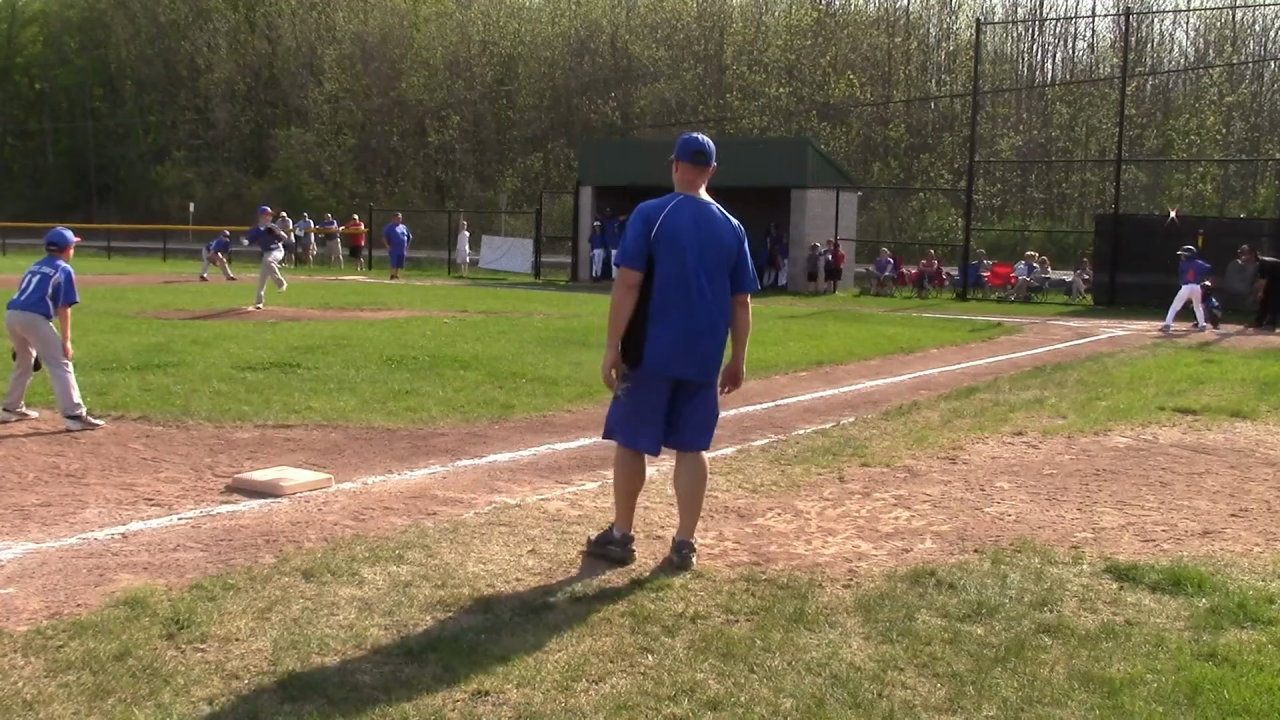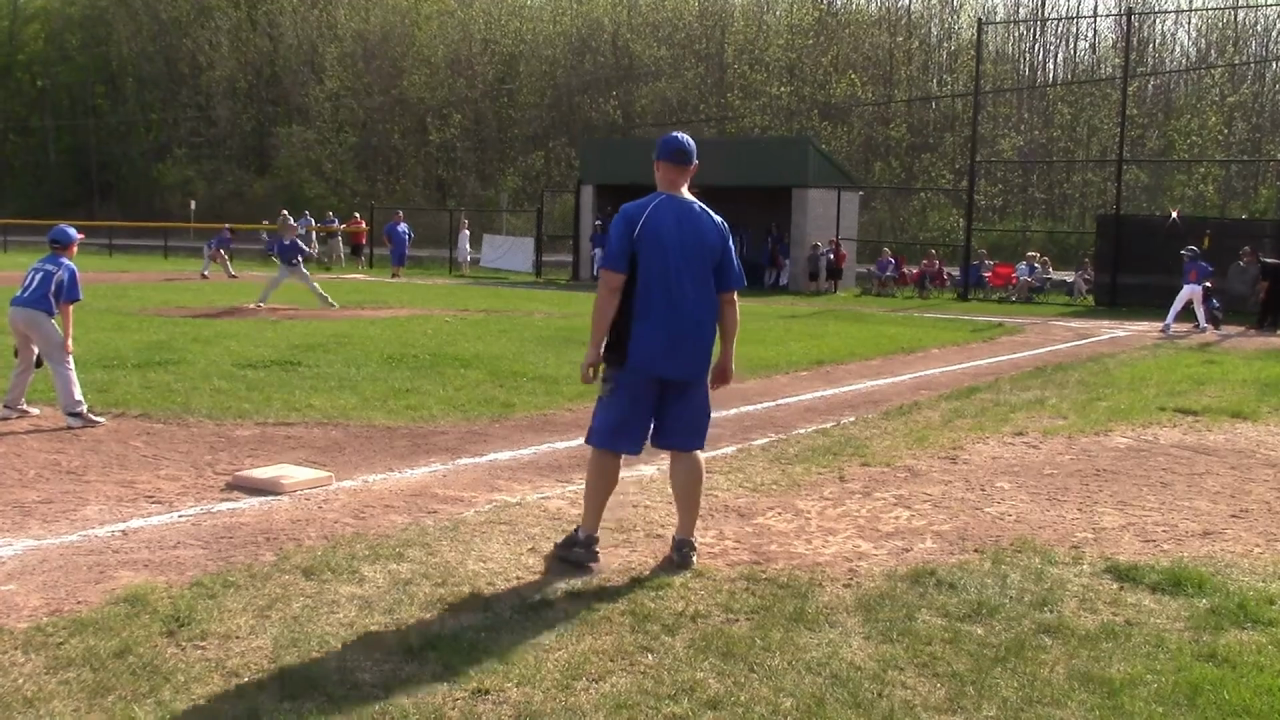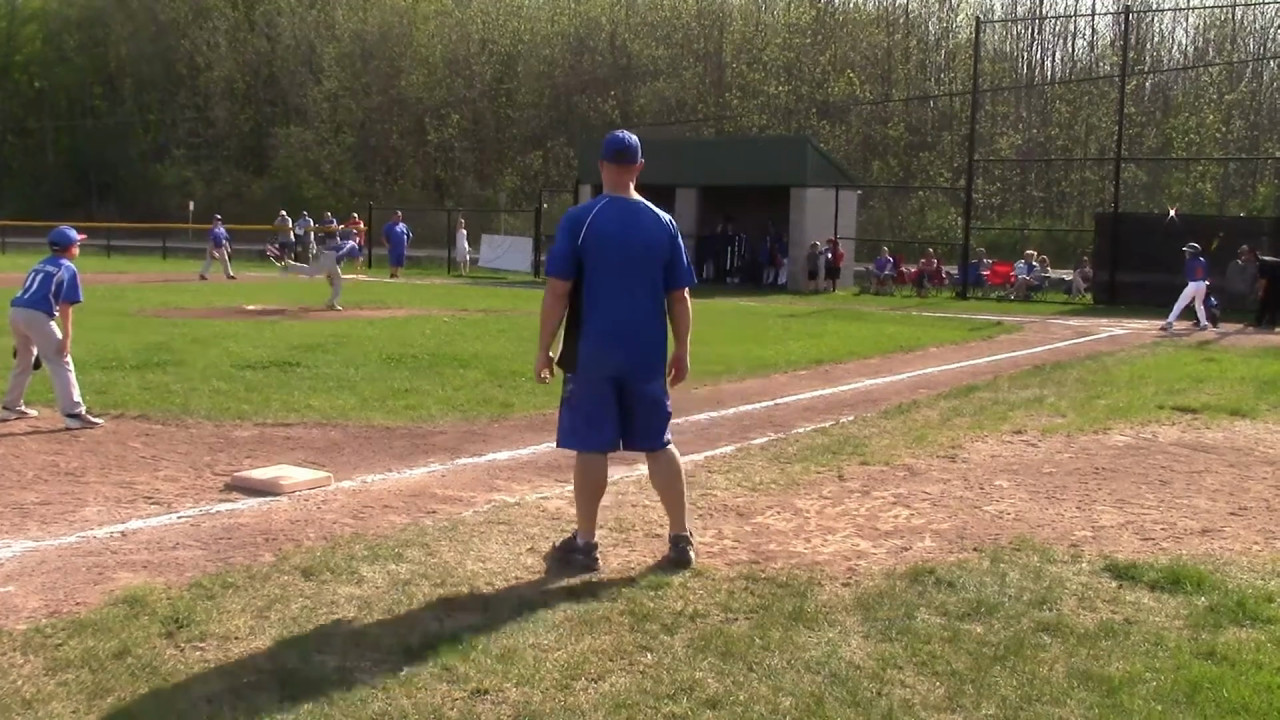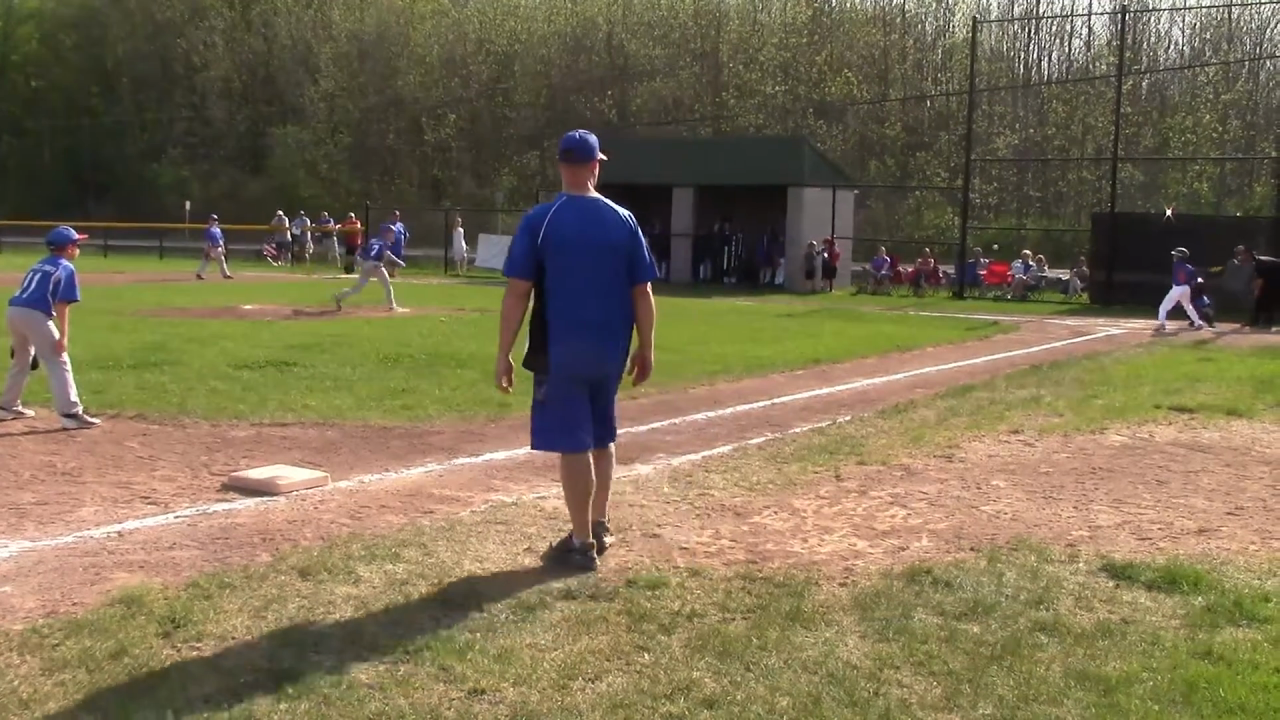
dt=0.4s
person 1, frame 1
left shoulder: (651, 214)
right shoulder: (732, 227)
left elbow: (628, 285)
right elbow: (741, 303)
left wrist: (612, 346)
right wrist: (738, 359)
left hip: (650, 354)
right hip: (704, 358)
left knee: (631, 442)
right knee: (691, 447)
left ankle: (621, 535)
right ankle: (684, 543)
person 1, frame 2
left shoulder: (634, 215)
right shoulder: (715, 225)
left elbow: (612, 286)
right elbow: (728, 299)
left wrist: (595, 347)
right wrist: (726, 355)
left hip: (635, 354)
right hip: (691, 357)
left knee: (609, 442)
right knee: (685, 447)
left ankle: (585, 537)
right ankle: (684, 542)
person 1, frame 3
left shoulder: (580, 219)
right shoulder: (663, 224)
left elbow: (558, 291)
right elbow: (679, 297)
left wrist: (544, 349)
right wrist: (681, 350)
left hip: (591, 355)
right hip: (646, 356)
left knee: (591, 447)
right knee: (658, 444)
left ankle: (584, 543)
right ankle: (680, 538)
person 1, frame 4
left shoulder: (539, 220)
right shoulder: (623, 220)
left elbow: (518, 293)
right elbow: (642, 292)
left wrist: (503, 353)
right wrist: (645, 348)
left hip: (560, 353)
right hip: (610, 352)
left knee: (572, 445)
right knee: (602, 438)
left ankle: (582, 542)
right ankle: (599, 525)
person 2, frame 1
left shoulder: (35, 267)
right shoulder: (64, 270)
right elbow: (63, 308)
right wrist: (66, 340)
left hip: (12, 315)
right hip: (33, 318)
left knee: (24, 363)
right knee: (60, 364)
left ankle: (11, 409)
right ankle: (74, 416)
person 2, frame 2
left shoulder: (39, 264)
right shoulder: (67, 267)
right elbow: (65, 305)
right wrist: (67, 337)
left hip: (15, 311)
right hip: (36, 315)
left knee: (26, 359)
right knee: (62, 361)
left ankle: (12, 405)
right ankle: (76, 413)
person 2, frame 3
left shoulder: (41, 265)
right shoulder: (68, 269)
right elbow: (65, 306)
right wrist: (67, 337)
left hip: (16, 312)
right hip: (36, 316)
left knee: (24, 360)
right knee: (61, 363)
left ankle: (10, 407)
right ankle: (74, 414)
person 2, frame 4
left shoulder: (40, 265)
right shoulder: (66, 268)
right elbow: (61, 304)
left wrist: (21, 334)
right wrist: (63, 335)
right hip: (35, 315)
left knee: (22, 360)
right knee: (59, 363)
right ankle: (71, 414)
